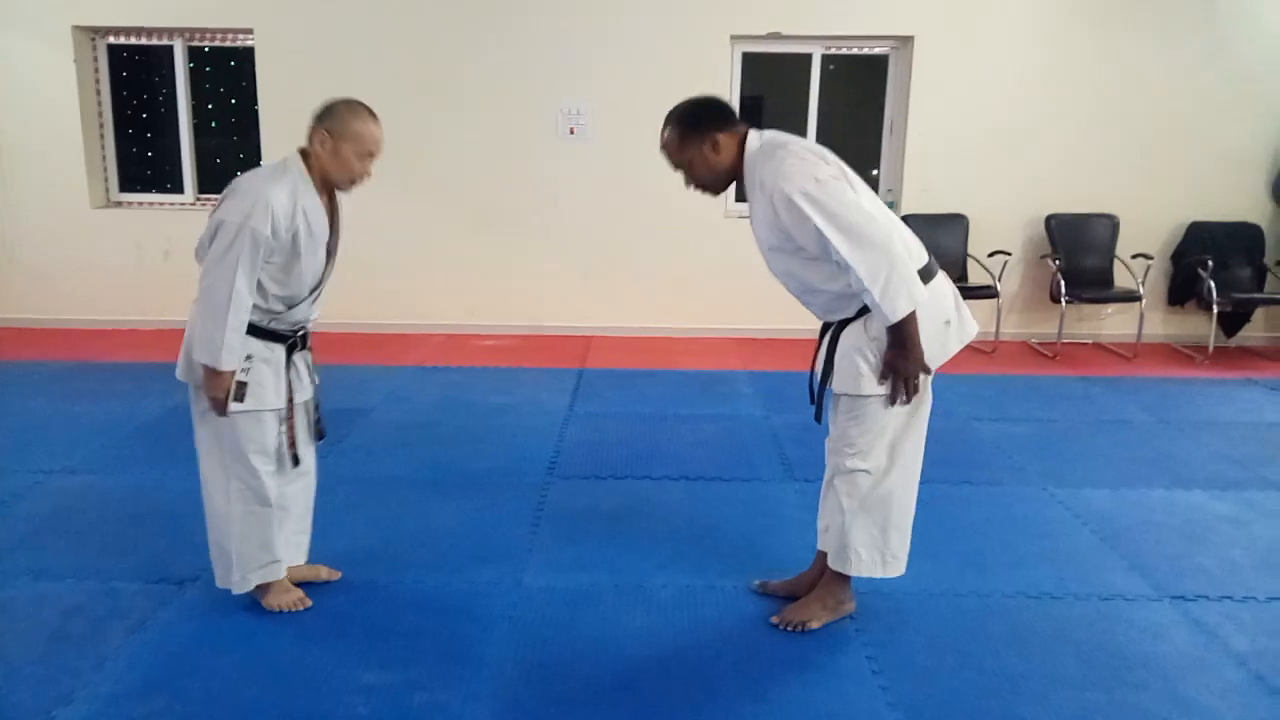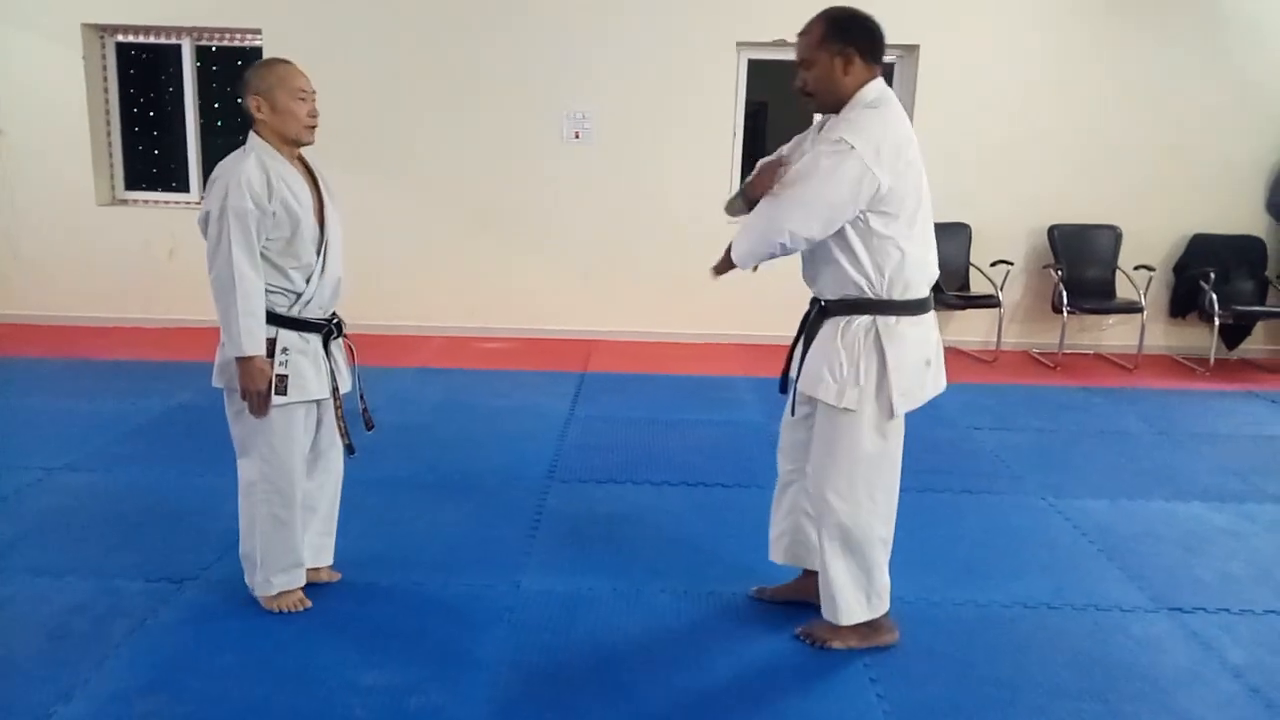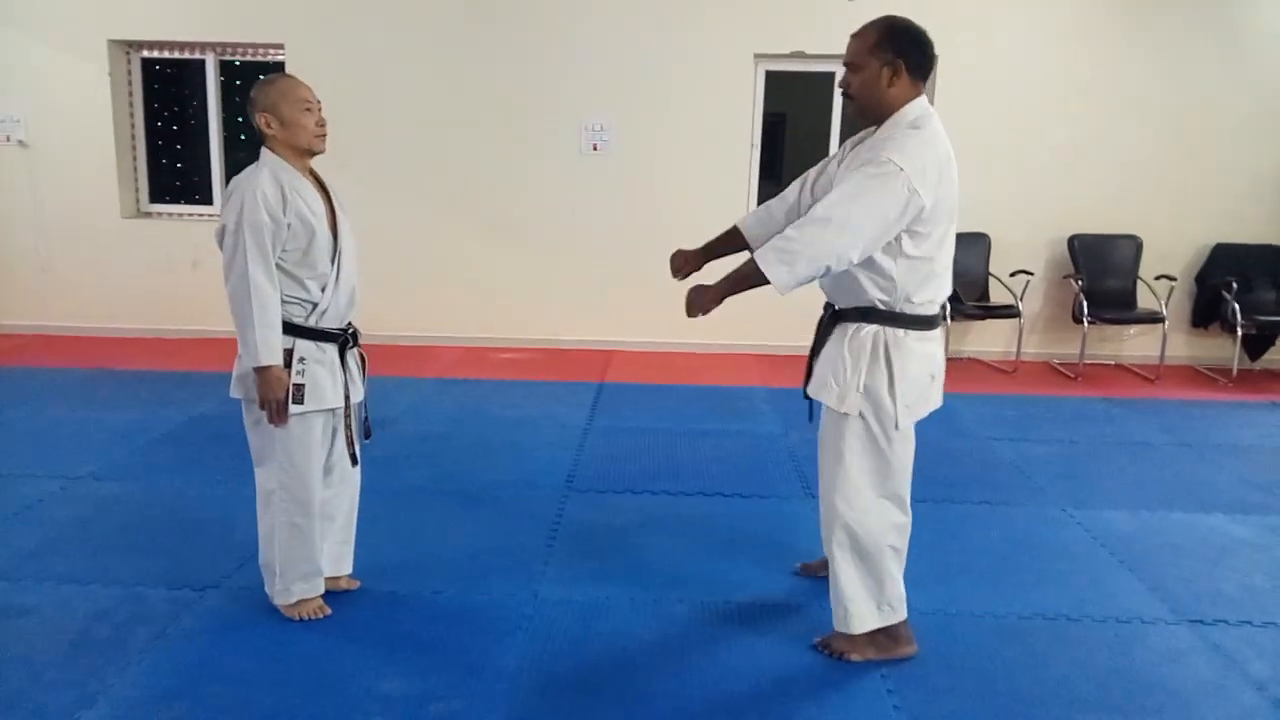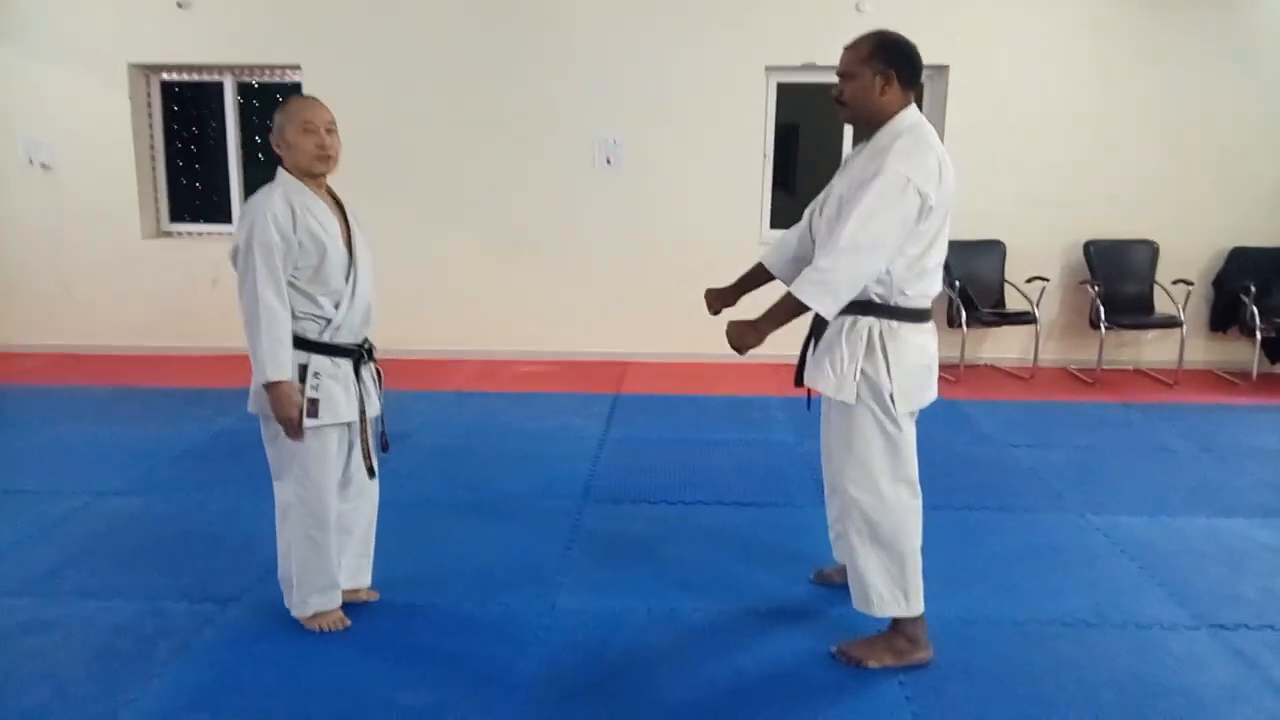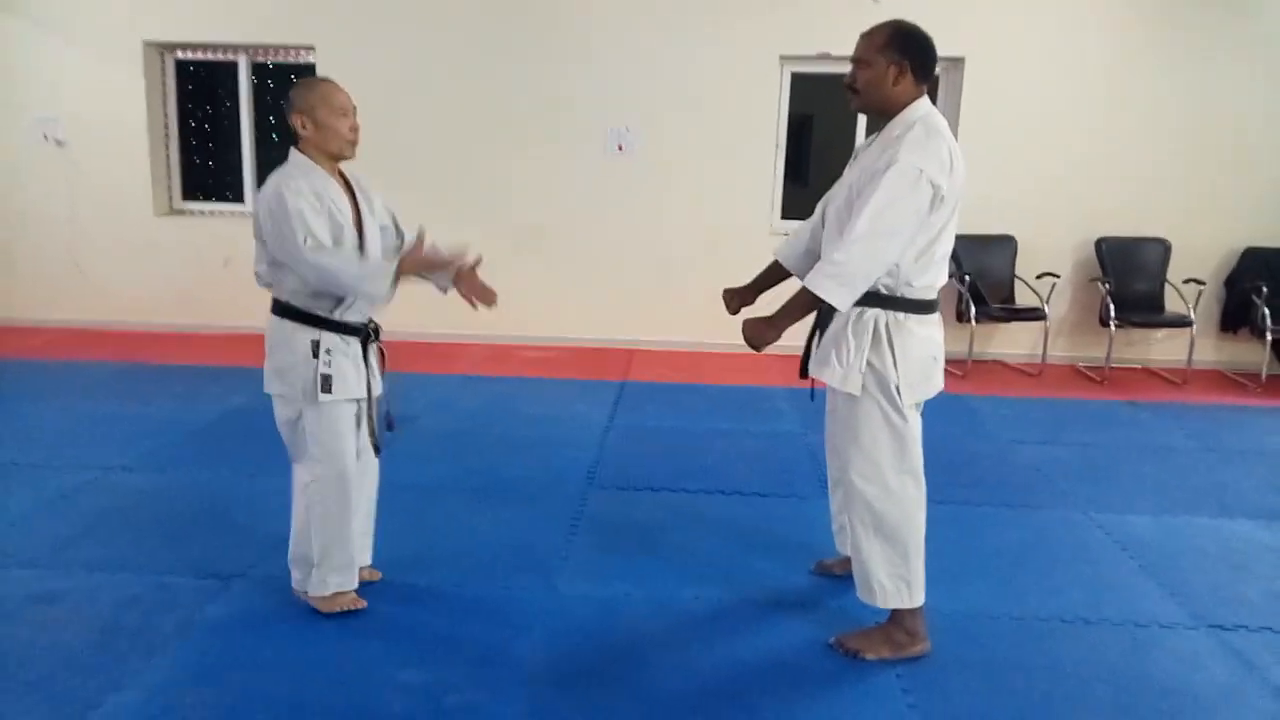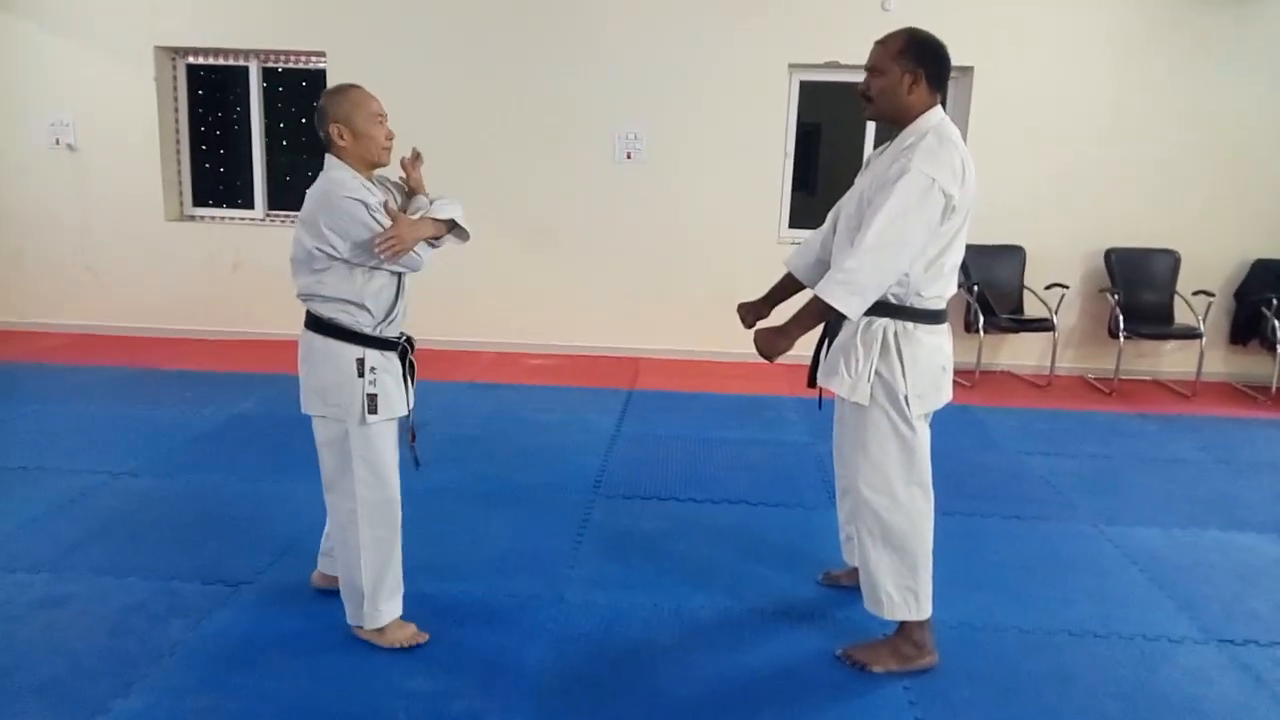
dt=0.5s
person 1, frame 1
left shoulder: (787, 174)
right shoulder: (764, 168)
left elbow: (877, 249)
left wrist: (907, 344)
right wrist: (889, 335)
left hip: (897, 319)
right hip: (865, 320)
left knee: (869, 456)
right knee: (849, 450)
left ankle: (836, 586)
right ankle: (825, 569)
person 1, frame 2
left shoulder: (860, 139)
right shoulder: (846, 124)
left elbow: (781, 224)
right elbow: (754, 198)
left wrist: (733, 253)
right wrist: (757, 188)
left hip: (873, 339)
right hip: (848, 328)
left knee: (849, 480)
right knee: (806, 458)
left ankle: (870, 617)
right ankle: (817, 576)
person 1, frame 3
left shoulder: (907, 157)
right shoulder: (877, 142)
left elbow: (818, 240)
right elbow: (796, 205)
left wrist: (719, 290)
right wrist: (705, 252)
left hip: (881, 346)
right hip: (863, 334)
left knee: (862, 482)
right knee: (851, 470)
left ankle: (885, 627)
right ankle: (852, 560)
person 1, frame 4
left shoulder: (909, 157)
right shoulder: (875, 150)
left elbow: (847, 260)
right elbow: (810, 235)
left wrist: (761, 326)
right wrist: (734, 290)
left hip: (879, 343)
right hip: (856, 335)
left knee: (877, 479)
right knee: (850, 468)
left ankle: (908, 631)
right ankle: (860, 563)
person 1, frame 5
left shoulder: (920, 148)
right shoulder: (887, 142)
left elbow: (861, 253)
right elbow: (821, 229)
left wrist: (777, 323)
right wrist: (753, 289)
left hip: (886, 334)
right hip: (863, 327)
left knee: (882, 469)
right knee: (854, 458)
left ankle: (907, 623)
right ankle: (861, 554)
person 1, frame 6
left shoulder: (932, 157)
right shoulder: (900, 151)
left elbow: (870, 261)
right elbow: (833, 237)
left wrist: (788, 332)
right wrist: (766, 301)
left hip: (895, 344)
right hip: (872, 337)
left knee: (890, 482)
right knee: (862, 468)
left ankle: (914, 635)
right ankle: (868, 565)
person 2, frame 1
left shoulder: (321, 195)
right shoulder: (265, 197)
right elbow: (225, 283)
right wrist: (218, 367)
left hip: (285, 351)
right hip: (240, 355)
left knee: (295, 461)
right knee: (249, 468)
left ankle: (287, 558)
right ankle: (261, 574)
person 2, frame 2
left shoulder: (304, 173)
right shoulder: (241, 176)
right elbow: (235, 273)
right wrist: (250, 358)
left hip: (317, 345)
right hip: (274, 349)
left knee: (321, 462)
right knee: (275, 471)
left ankle: (305, 558)
right ankle: (273, 579)
person 2, frame 3
left shoulder: (315, 185)
right shoulder: (258, 189)
right elbow: (251, 285)
right wrist: (266, 366)
left hip: (333, 354)
right hip: (292, 360)
left knee: (339, 470)
right knee: (293, 479)
left ankle: (327, 567)
right ankle: (292, 586)
person 2, frame 4
left shoulder: (335, 205)
right shoulder: (271, 209)
right elbow: (264, 301)
right wrist: (276, 381)
left hip: (351, 369)
right hip: (305, 374)
left knee: (357, 483)
right knee: (310, 493)
left ankle: (348, 579)
right ankle: (312, 597)
person 2, frame 5
left shoulder: (353, 187)
right shoulder: (287, 189)
left elbow: (394, 241)
right elbow: (320, 263)
left wrist: (452, 273)
right wrist: (401, 270)
left hip: (352, 345)
right hip: (309, 347)
left knee: (359, 460)
right knee: (328, 467)
left ankle: (347, 558)
right ankle: (321, 580)
person 2, frame 6
left shoulder: (375, 187)
right shoulder: (337, 197)
left elbow: (446, 216)
right elbow: (410, 257)
left wrist: (422, 221)
right wrist: (418, 199)
left hip: (373, 354)
right hip: (348, 359)
left knee: (364, 479)
right knee: (368, 489)
left ankle: (335, 565)
right ankle: (374, 613)
